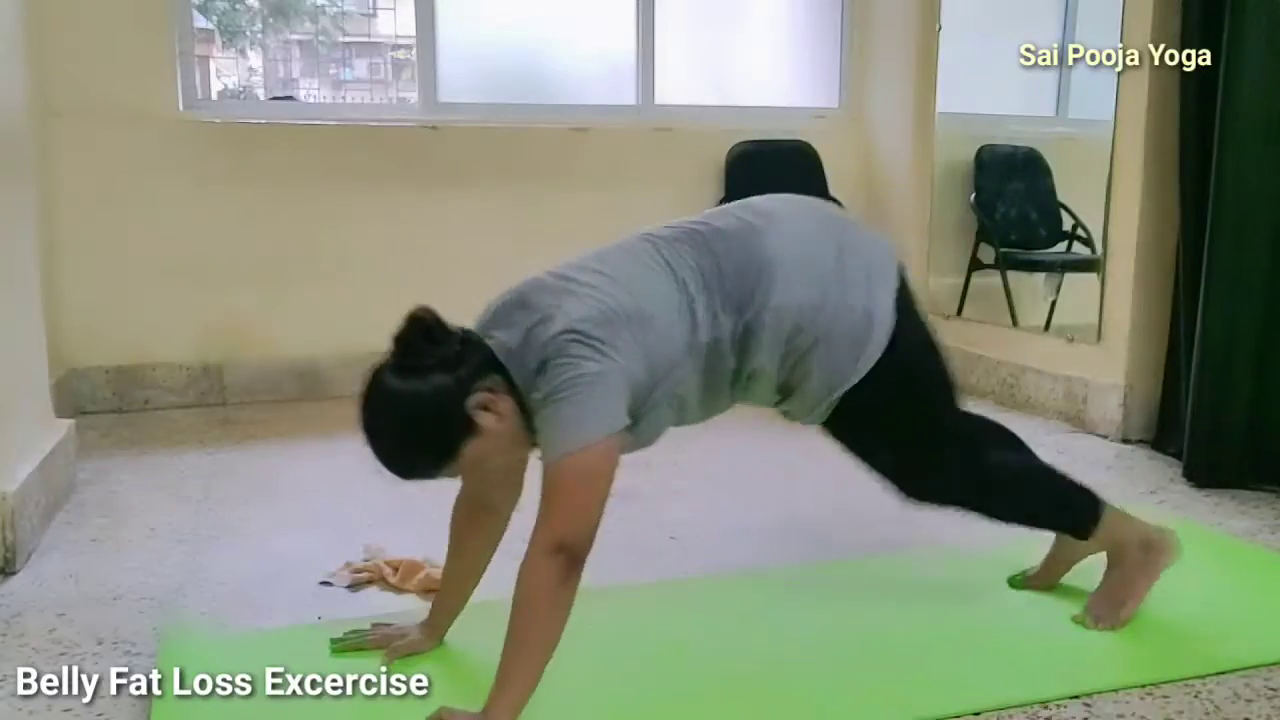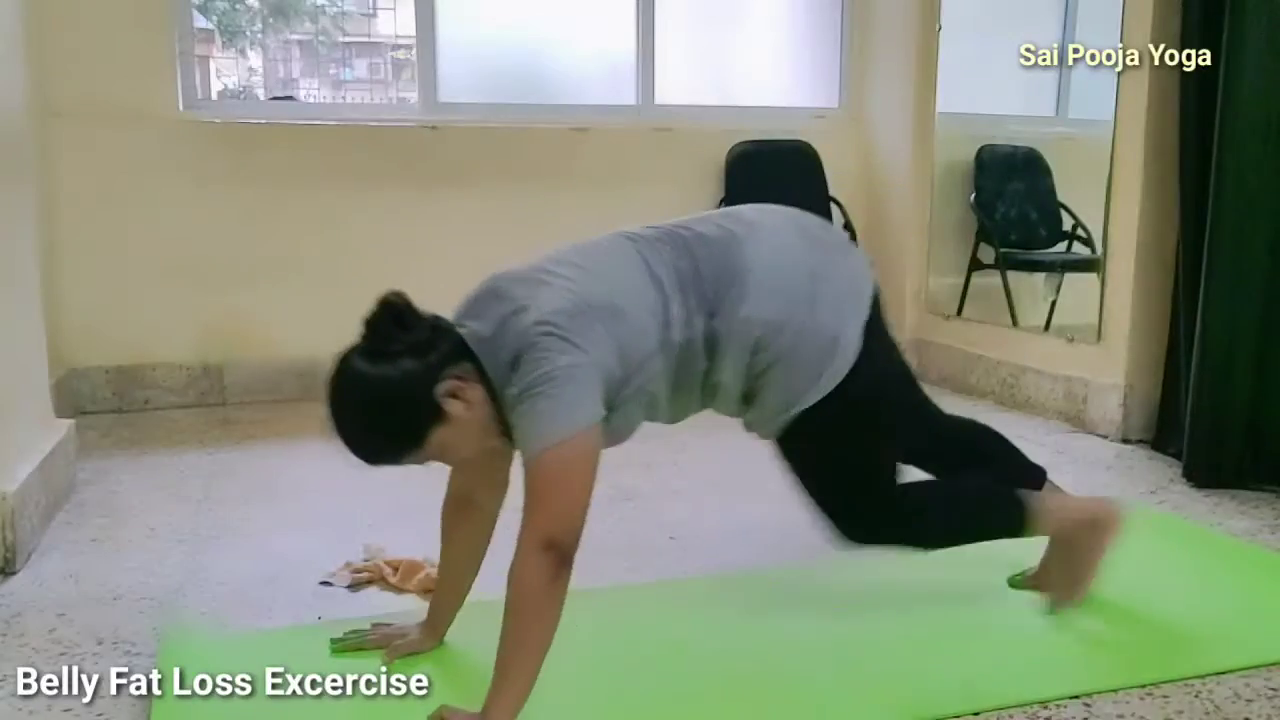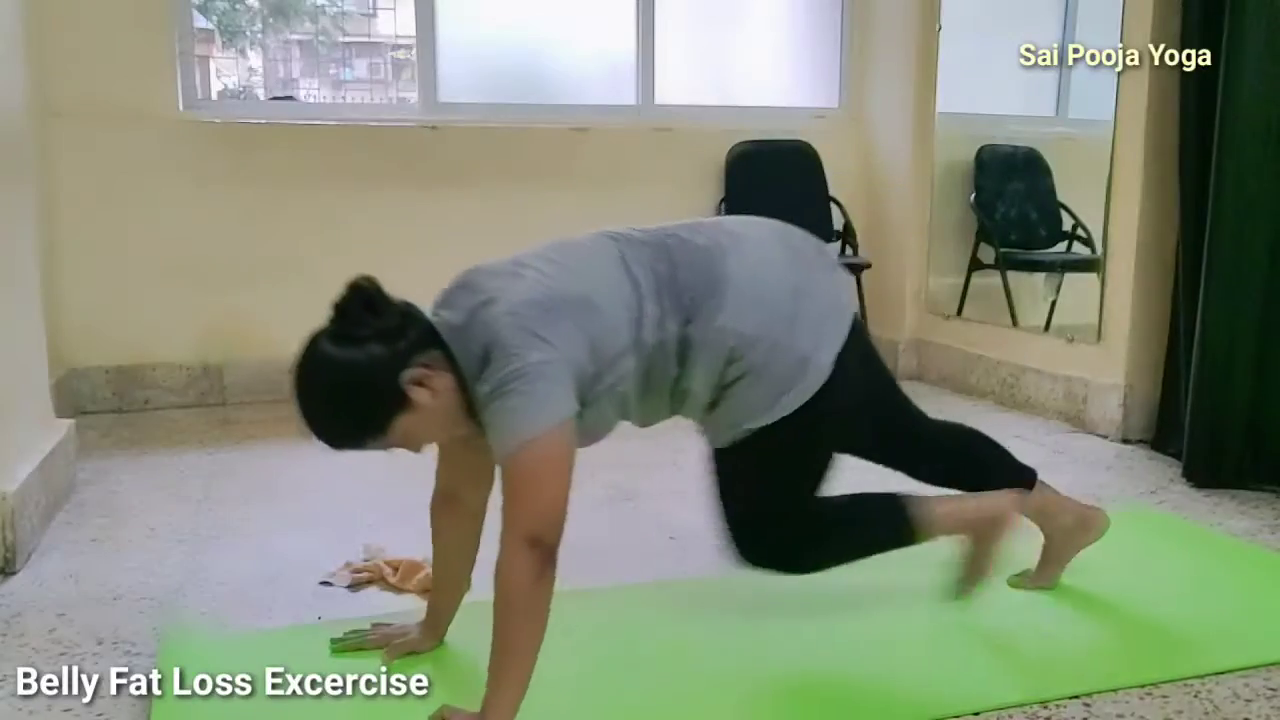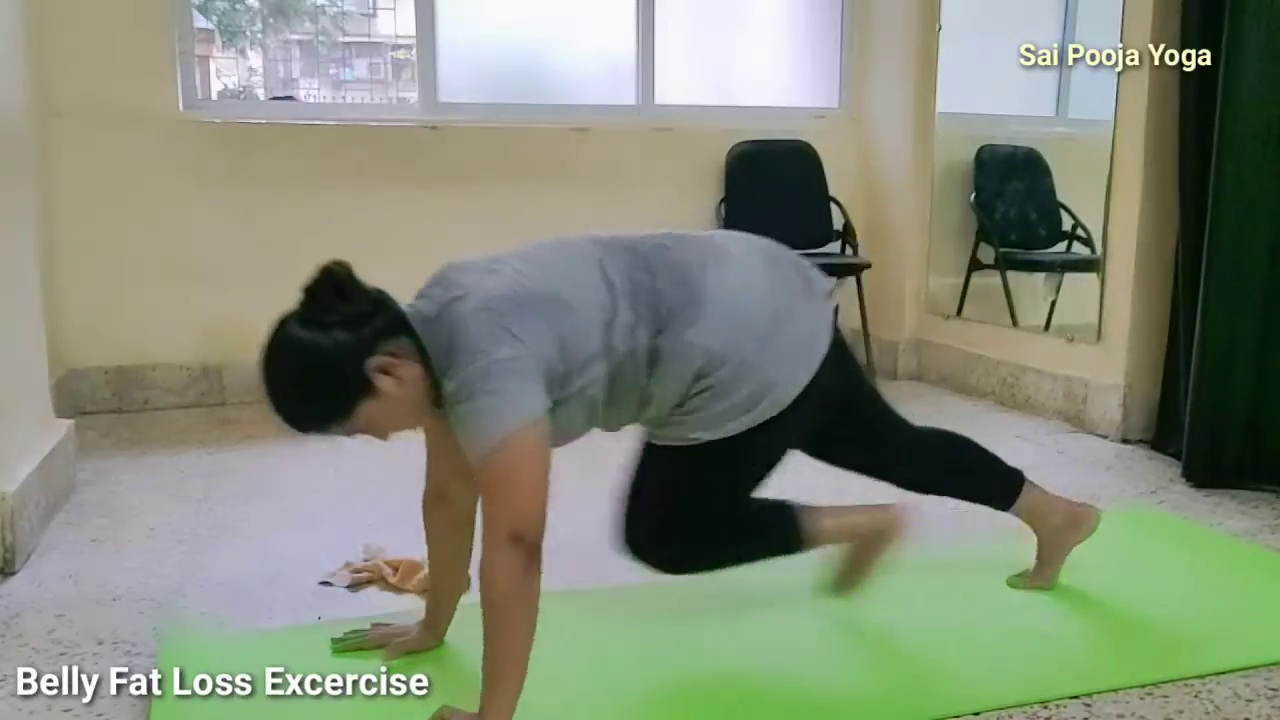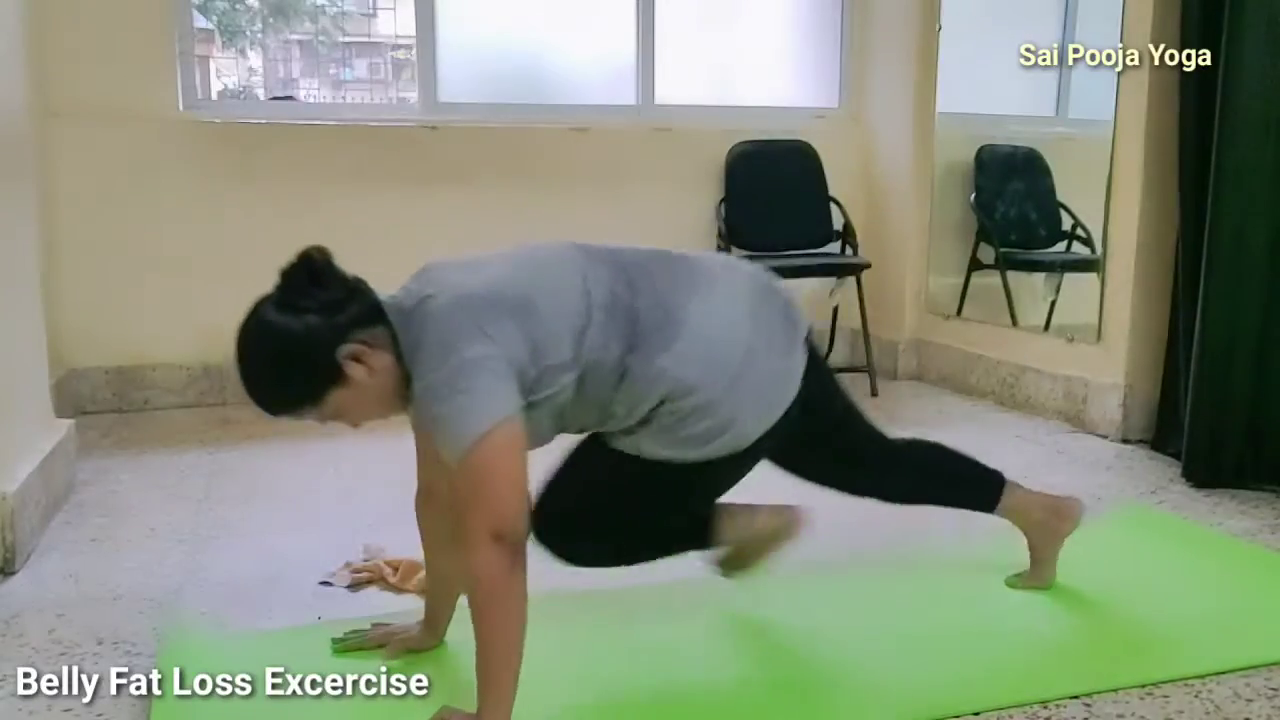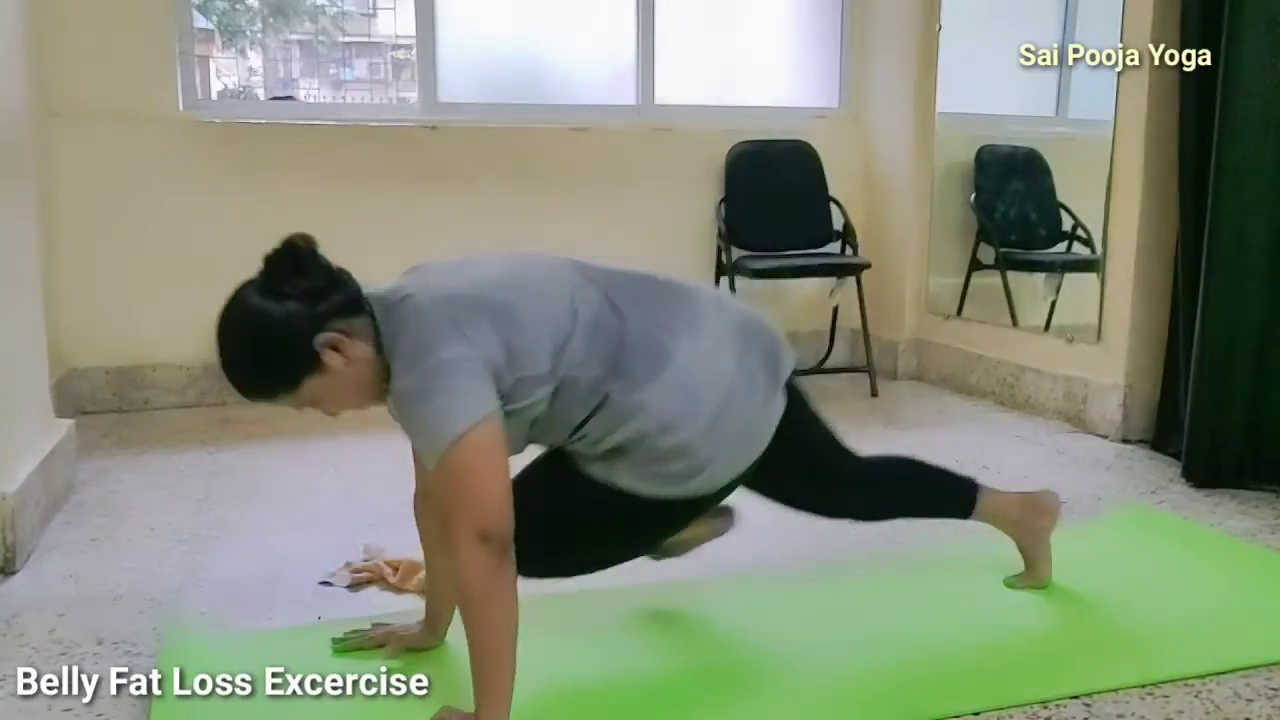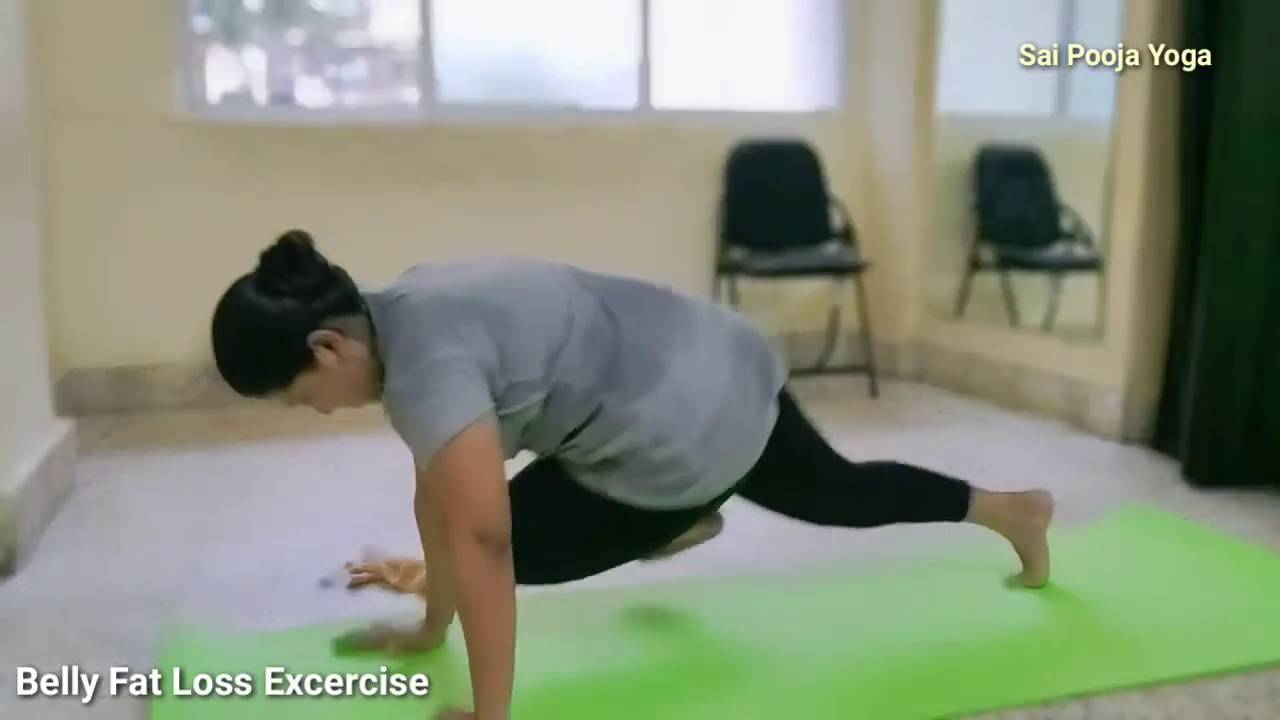
dt=0.1s
person 1, frame 1
left shoulder: (571, 375)
right shoulder: (493, 356)
left elbow: (559, 551)
right elbow: (485, 503)
right wrist: (431, 625)
left hip: (826, 301)
right hip: (791, 255)
left knee: (932, 473)
right knee: (932, 430)
left ankle: (1134, 538)
right ankle: (1078, 533)
person 1, frame 2
left shoulder: (545, 369)
right shoulder: (468, 348)
left elbow: (547, 549)
right elbow: (471, 500)
right wrist: (431, 627)
left hip: (798, 316)
right hip: (770, 266)
left knee: (864, 513)
right knee: (917, 430)
left ankle: (1074, 518)
right ankle: (1054, 507)
person 1, frame 3
left shoulder: (515, 366)
right shoulder: (450, 336)
left elbow: (530, 545)
right elbow: (459, 493)
right wrist: (433, 625)
left hip: (773, 336)
right hip: (778, 284)
left knee: (768, 537)
right knee: (901, 436)
left ankle: (978, 512)
right ankle: (1066, 514)
person 1, frame 4
left shoulder: (485, 363)
right shoulder: (426, 332)
left elbow: (513, 545)
right elbow: (448, 493)
right wrist: (430, 626)
left hip: (748, 355)
right hip: (757, 300)
left knee: (663, 537)
right knee: (885, 444)
left ankle: (849, 527)
right ankle: (1058, 515)
person 1, frame 5
left shoulder: (452, 363)
right shoulder: (418, 317)
left elbow: (494, 543)
right elbow: (442, 493)
right wrist: (431, 624)
left hip: (716, 386)
right hip: (742, 320)
left knee: (568, 528)
right knee: (867, 460)
left ankle: (741, 524)
right ankle: (1043, 511)
person 1, frame 6
left shoulder: (430, 361)
right shoulder: (402, 316)
left elbow: (481, 544)
right elbow: (436, 494)
right wrist: (430, 625)
left hip: (697, 417)
right hip: (730, 355)
left knee: (525, 530)
right knee: (844, 484)
left ankle: (680, 524)
right ankle: (1024, 511)
person 1, frame 7
left shoulder: (423, 364)
right shoulder: (408, 310)
left elbow: (481, 544)
right elbow: (438, 488)
right wrist: (434, 624)
left hip: (683, 433)
right hip: (718, 365)
left knee: (513, 533)
right knee: (835, 494)
left ankle: (663, 529)
right ankle: (1015, 510)
